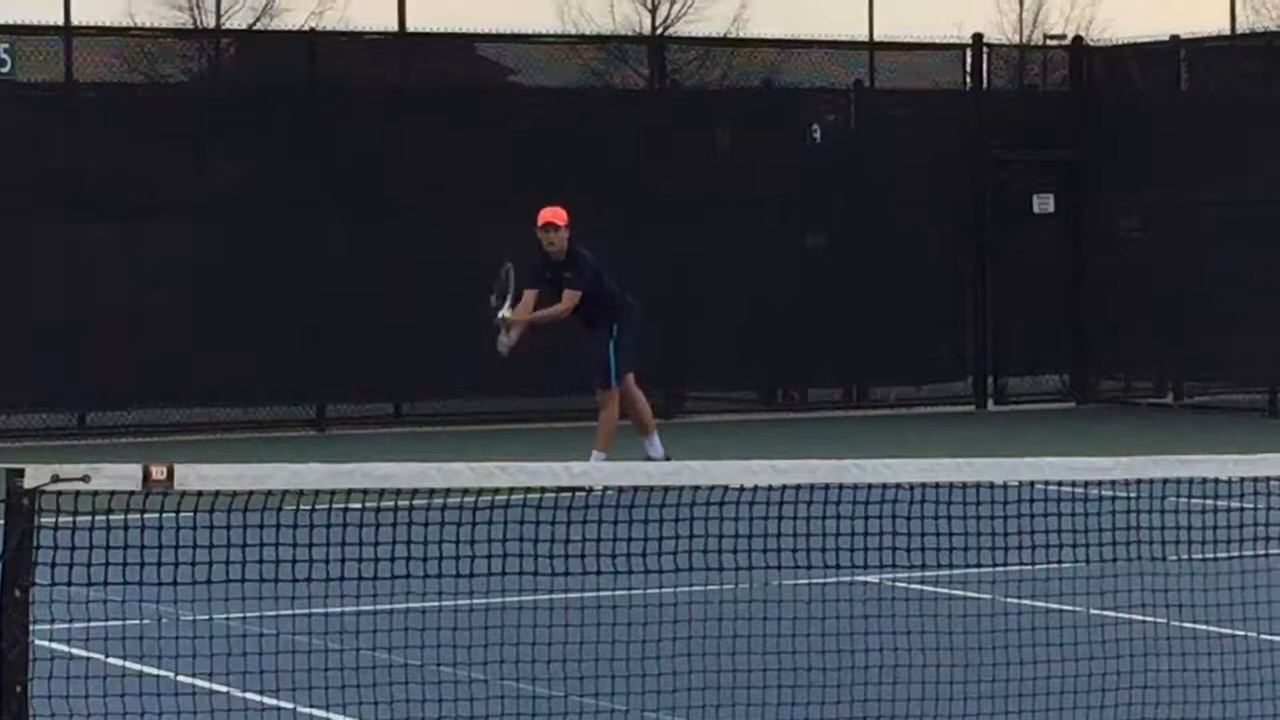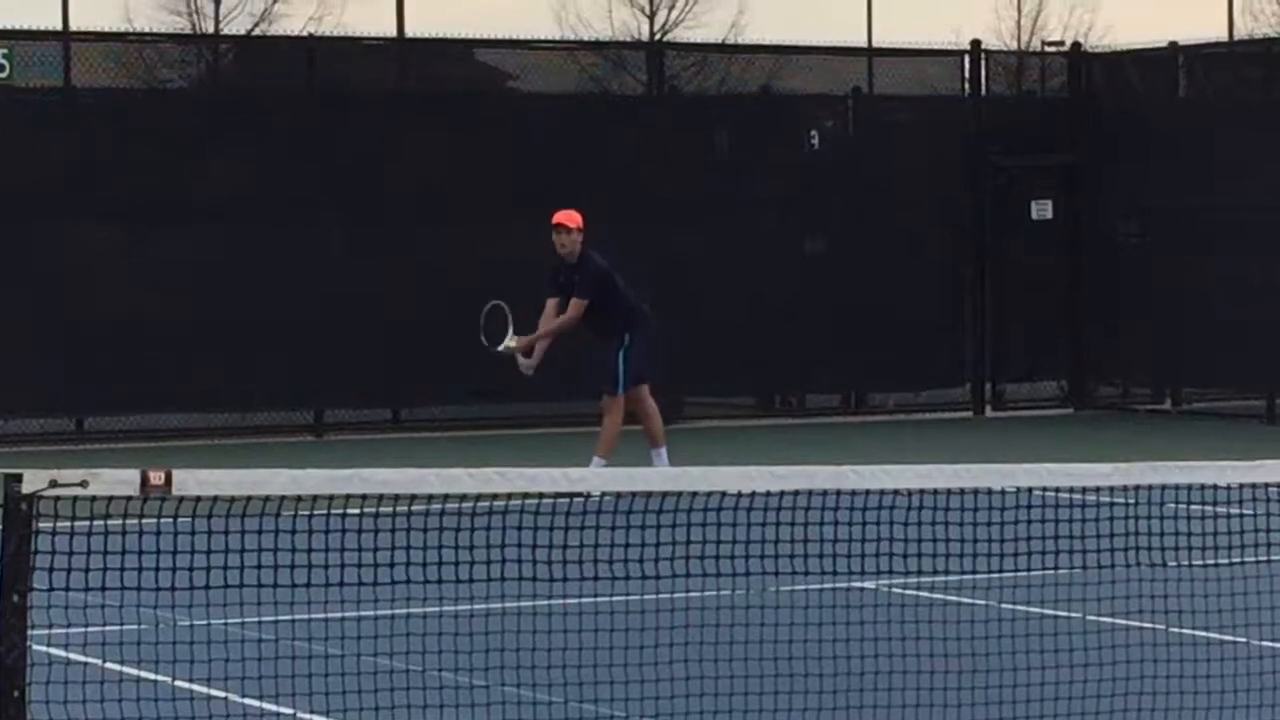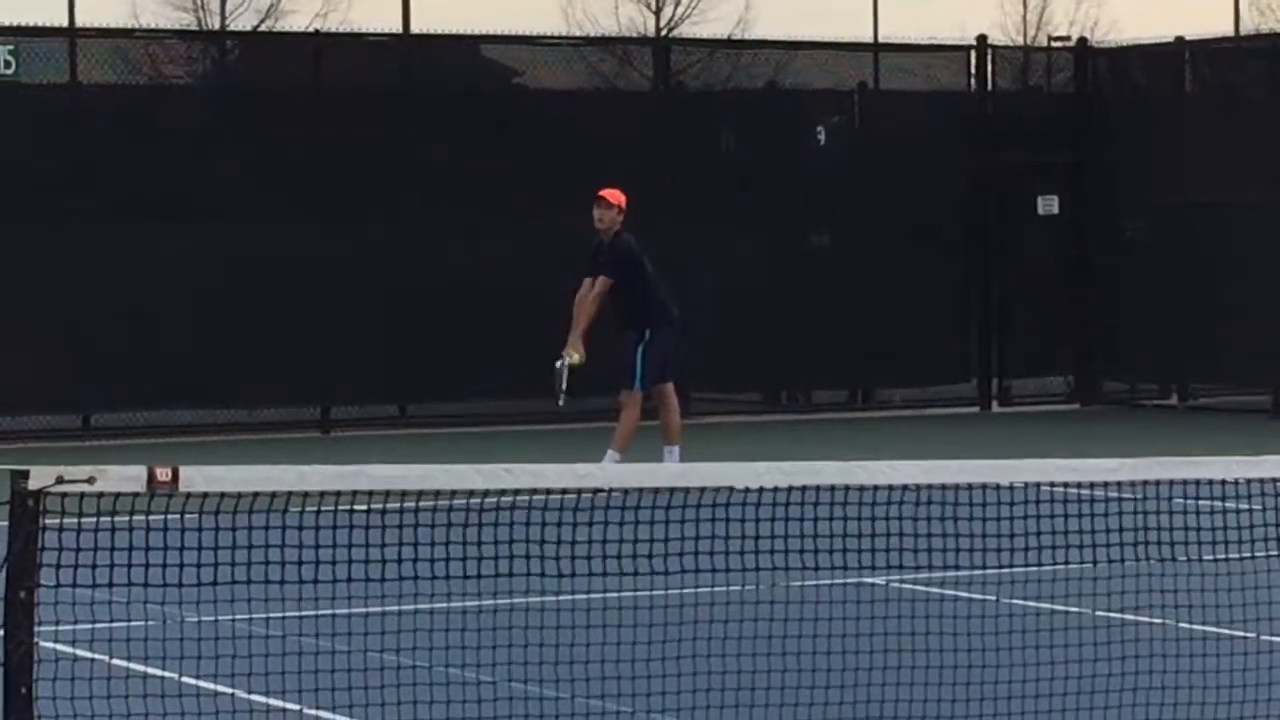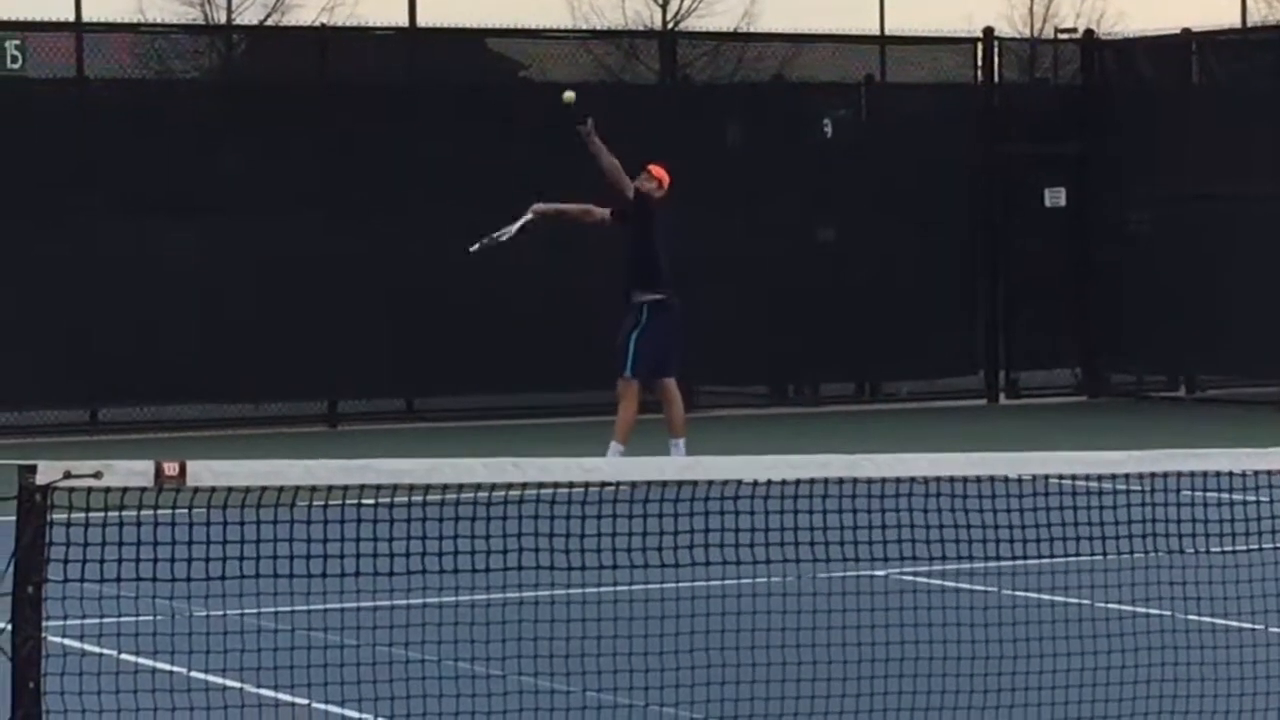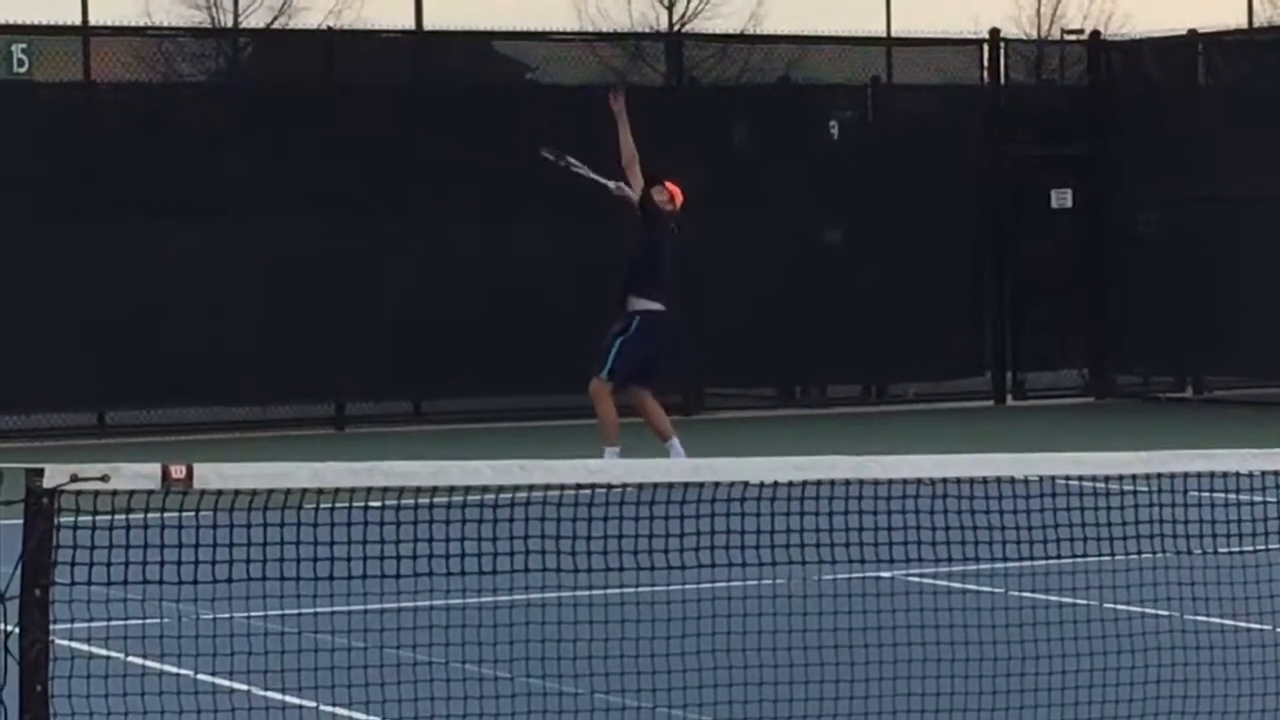
dt=0.3s
person 1, frame 1
left shoulder: (581, 260)
right shoulder: (541, 265)
left elbow: (565, 308)
right elbow: (526, 305)
left wrist: (522, 319)
right wrist: (511, 336)
left hip: (617, 320)
right hip: (600, 323)
left knee: (607, 394)
right knee: (626, 387)
left ankle: (596, 464)
right ankle: (656, 453)
person 1, frame 2
left shoulder: (592, 267)
right shoulder: (559, 271)
left elbow: (571, 318)
right elbow: (550, 315)
left wrist: (531, 340)
right wrist: (536, 354)
left hip: (630, 330)
right hip: (619, 331)
left knee: (613, 401)
right knee: (639, 396)
left ankle: (595, 471)
right ankle: (661, 465)
person 1, frame 3
left shoulder: (622, 248)
right shoulder: (600, 249)
left elbow: (596, 295)
right elbow: (583, 294)
left wrist: (577, 336)
right wrist: (573, 338)
left hip: (652, 325)
right hip: (646, 324)
left knee: (630, 397)
right knee: (664, 392)
left ankle: (609, 466)
right ankle: (672, 462)
person 1, frame 4
left shoulder: (646, 210)
right shoulder: (632, 213)
left elbow: (618, 178)
right elbow: (591, 212)
left wrist: (594, 142)
right wrist: (548, 208)
left hip: (651, 310)
right hip: (659, 309)
left knee: (627, 386)
right knee: (666, 384)
left ankle: (613, 460)
right ankle: (679, 455)
person 1, frame 5
left shoulder: (656, 221)
right shoulder: (659, 227)
left elbow: (630, 167)
left wrist: (621, 117)
right wrist: (628, 194)
left hip: (642, 319)
right hip: (650, 319)
left knee: (600, 388)
right knee: (638, 394)
left ankle: (611, 462)
right ankle: (679, 458)
